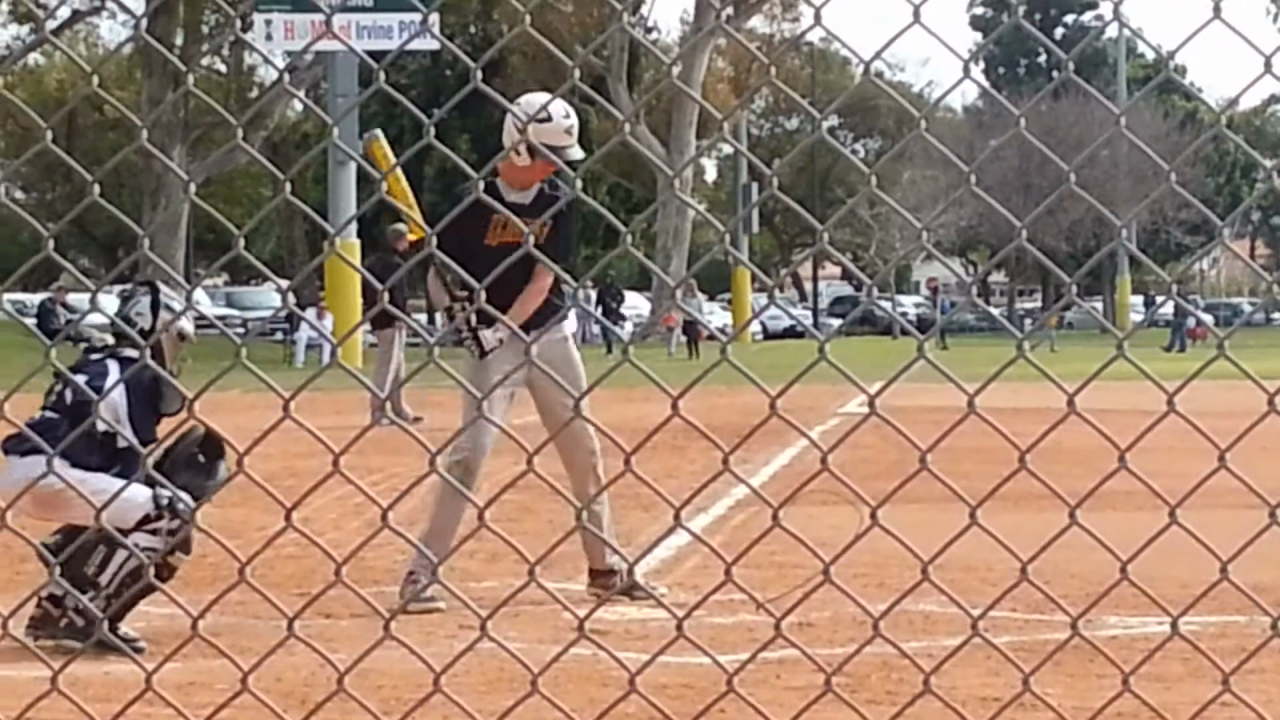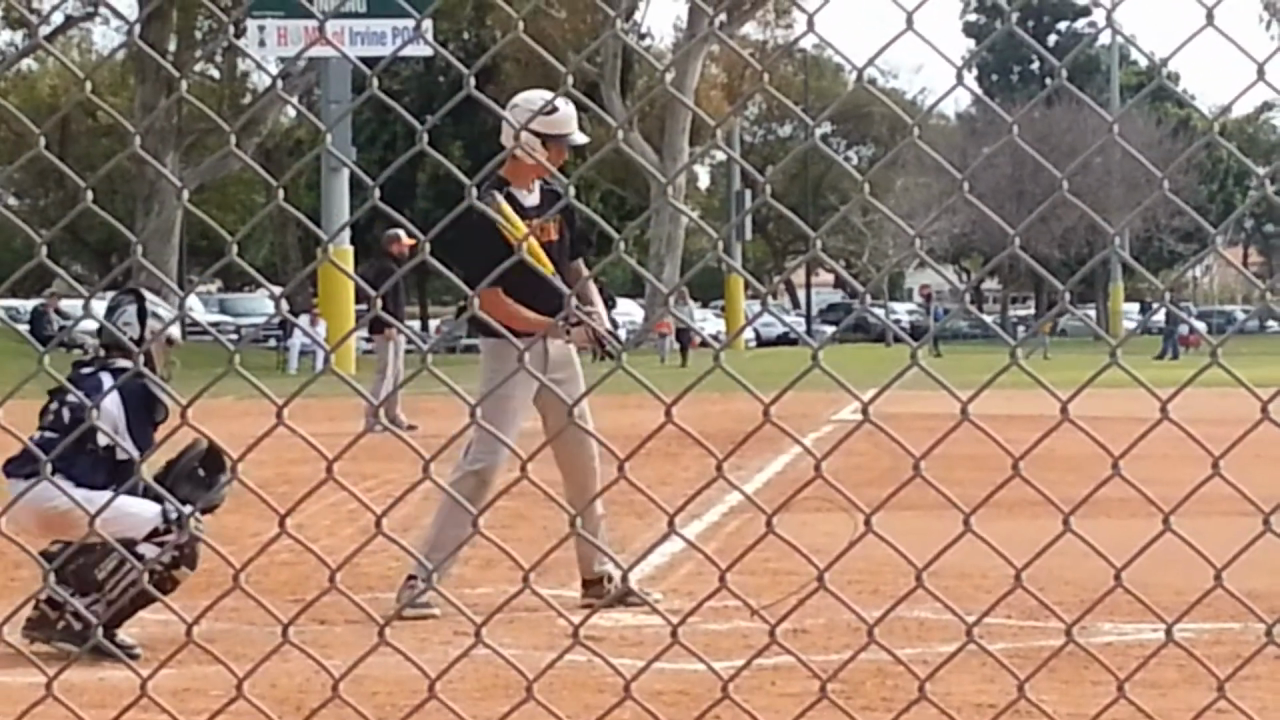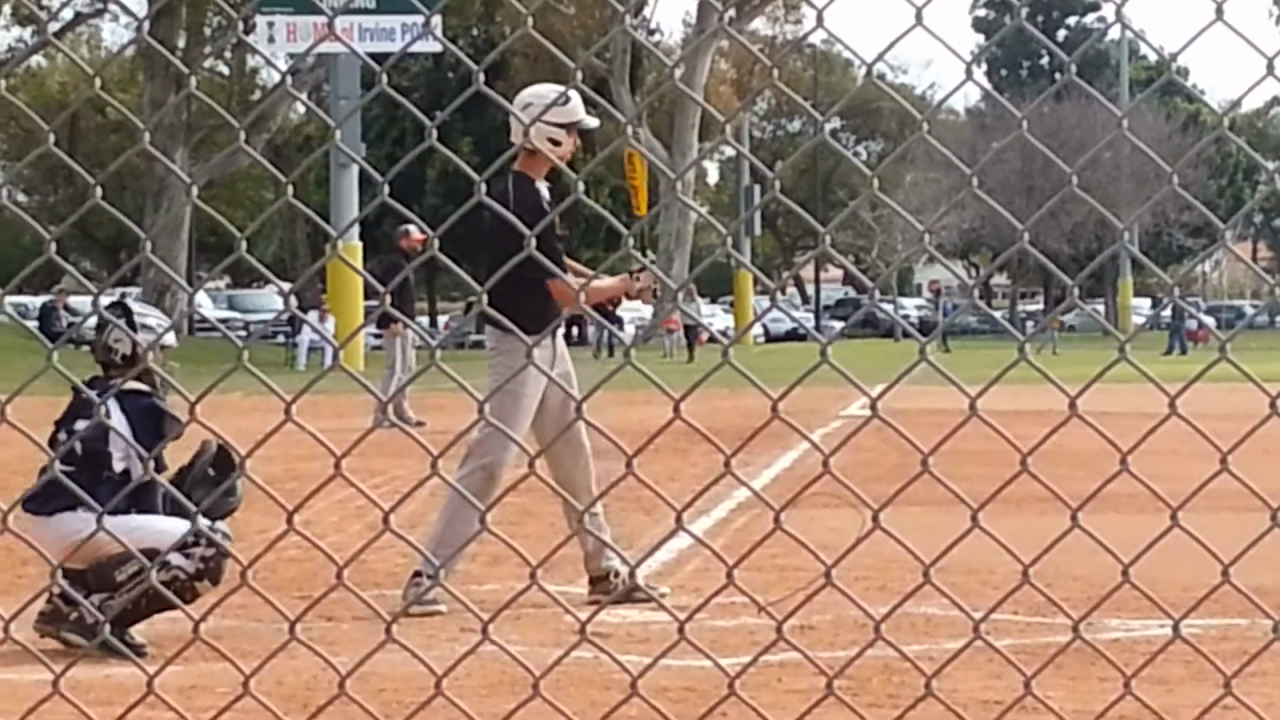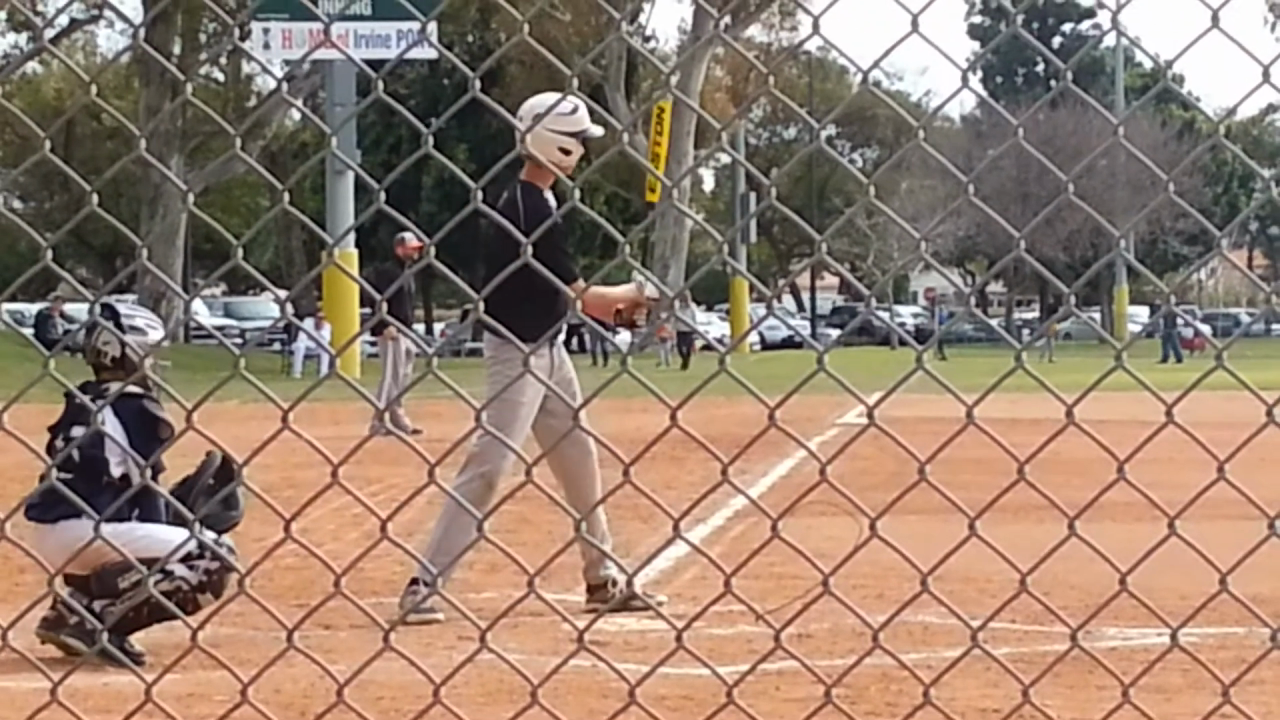
dt=0.2s
person 1, frame 1
left shoulder: (559, 201)
right shoulder: (472, 196)
left elbow: (542, 279)
right elbow: (439, 269)
left wrist: (507, 327)
right wrist: (456, 309)
left hip: (548, 332)
right hip: (486, 335)
left knee: (583, 450)
right knee: (469, 453)
left ankle: (605, 568)
right ankle: (422, 572)
person 1, frame 2
left shoulder: (555, 199)
right shoulder: (485, 209)
left elbow: (577, 270)
right elbow: (489, 302)
left wrist: (596, 313)
right wrist: (557, 327)
left hip: (559, 344)
right hip: (508, 349)
left knee: (582, 459)
right knee: (482, 464)
left ankle: (600, 576)
right ankle: (420, 579)
person 1, frame 3
left shoulder: (539, 191)
right shoulder: (518, 201)
right elbow: (563, 293)
left wrist: (612, 280)
right wrist: (621, 285)
left hip: (547, 340)
right hip: (517, 343)
left knee: (575, 456)
right knee: (490, 459)
left ankle: (605, 571)
right ankle: (427, 575)
person 1, frame 4
left shoulder: (528, 200)
right shoulder: (534, 212)
right elbow: (582, 298)
left wrist: (614, 301)
right wrist: (633, 292)
left hip: (546, 347)
right hip: (516, 350)
left knee: (580, 460)
right knee: (489, 466)
left ankle: (604, 580)
right ankle: (424, 583)
person 2, frame 1
left shoulder: (101, 365)
right shoulder: (138, 377)
right elbow: (127, 464)
left wrist: (165, 478)
right wrist: (171, 496)
right hip: (46, 473)
left knee: (126, 515)
right knee: (170, 515)
left ankle: (59, 604)
right ankle: (80, 617)
person 2, frame 2
left shoulder: (87, 378)
right shoulder: (134, 387)
right elbow: (127, 476)
left wrist: (166, 492)
right hip: (52, 495)
left knee: (121, 526)
right knee: (180, 531)
left ankle: (55, 608)
right ankle: (80, 619)
person 2, frame 3
left shoulder: (90, 397)
right shoulder: (141, 406)
right elbow: (143, 490)
left wrist: (181, 493)
left hip: (50, 523)
right hip: (76, 523)
right knee: (210, 542)
left ankle: (68, 601)
right ankle: (95, 615)
person 2, frame 4
left shoulder: (83, 403)
right shoulder: (135, 409)
right elbow: (144, 494)
left wrist: (181, 501)
left hip: (54, 531)
right hip: (78, 531)
right knee: (215, 557)
left ankle: (74, 608)
right ankle: (96, 621)
person 3, frame 1
left shoulder: (375, 261)
right shoulder: (395, 263)
left elbow: (368, 293)
right elbow: (393, 293)
right wrist: (400, 317)
left hip: (378, 321)
right hip: (390, 322)
left knee: (396, 367)
right knee: (387, 368)
left ankle: (400, 411)
right ankle: (378, 412)
person 3, frame 2
left shoulder: (376, 267)
right shoulder: (388, 268)
right elbow: (383, 300)
right wrist: (389, 325)
left hip: (387, 328)
right hip: (388, 329)
left knee: (395, 374)
right knee: (386, 373)
left ankle: (394, 417)
right ankle: (372, 418)
person 3, frame 3
left shoulder: (405, 264)
right shoulder: (395, 264)
right elbow: (388, 294)
right wrist: (394, 321)
left hip: (404, 325)
right hip: (396, 325)
left knee: (406, 370)
right knee: (396, 369)
left ankle: (402, 412)
right ankle: (381, 414)
person 3, frame 4
left shoulder: (408, 273)
right shoulder: (387, 271)
right elbow: (378, 300)
left wrist: (409, 333)
right wrist: (386, 326)
left hip: (404, 333)
right hip: (391, 332)
left knee: (402, 379)
right knee: (391, 377)
left ankle: (398, 420)
right ankle: (379, 422)
